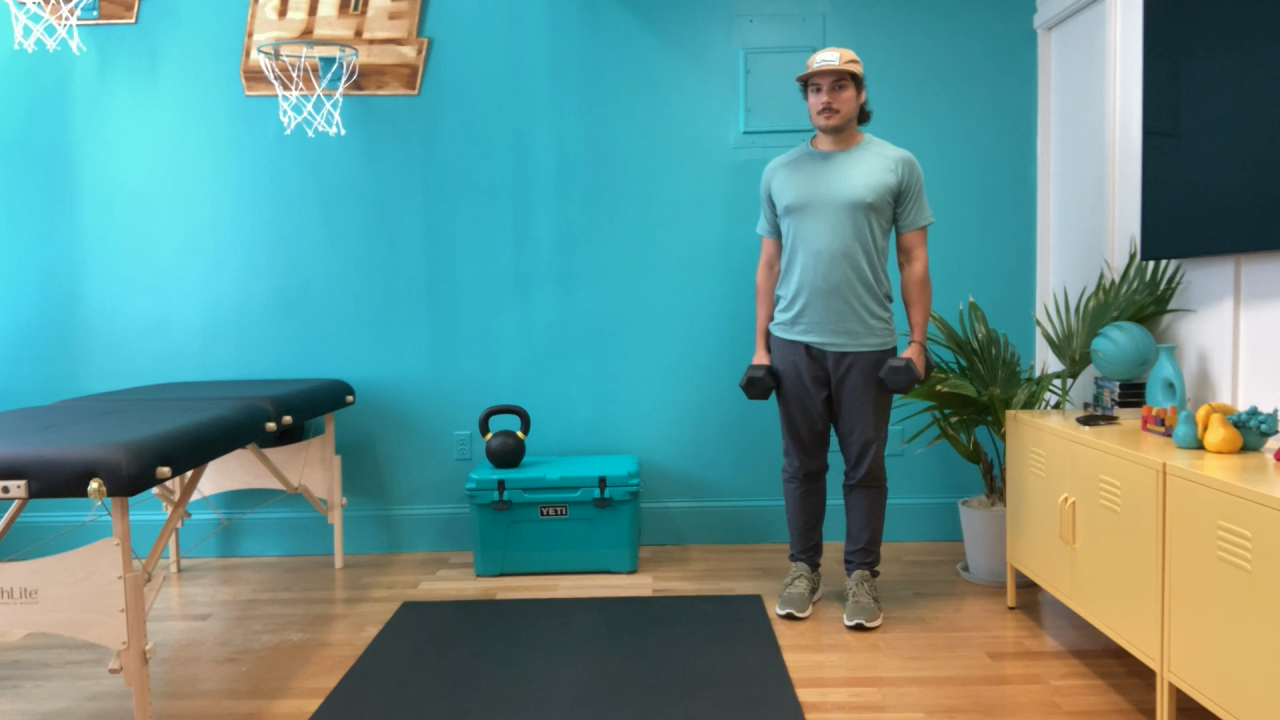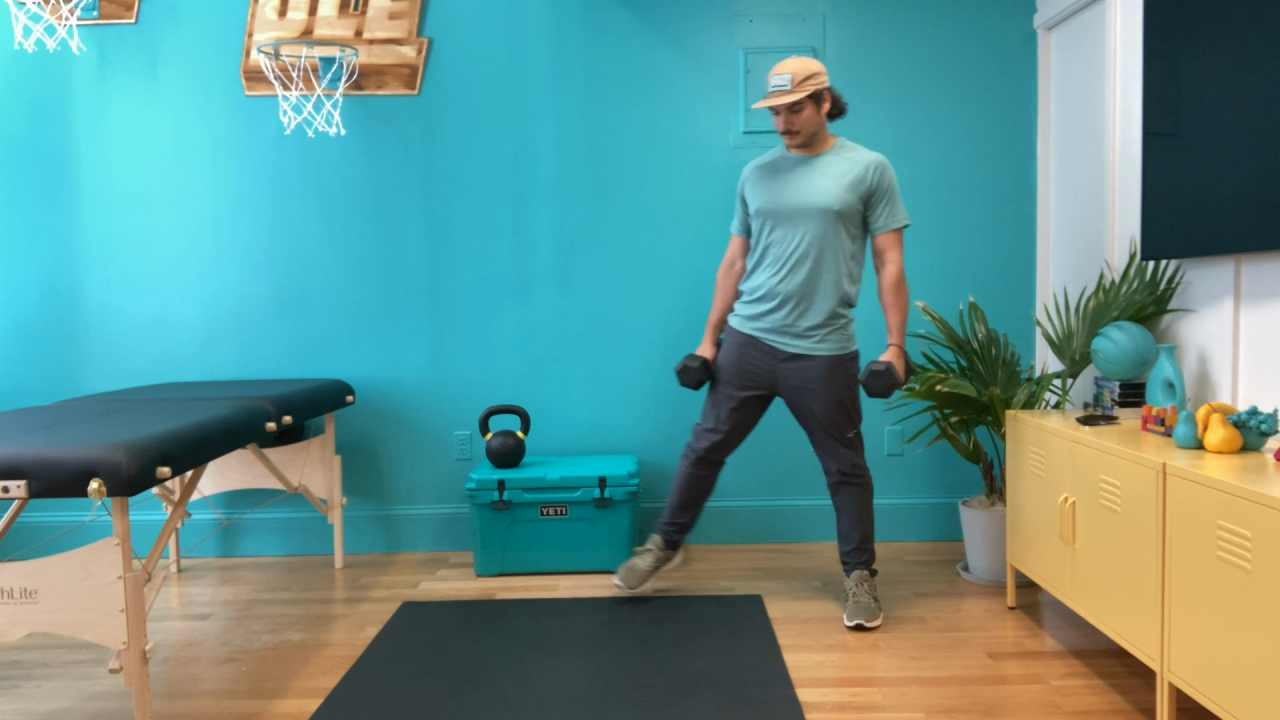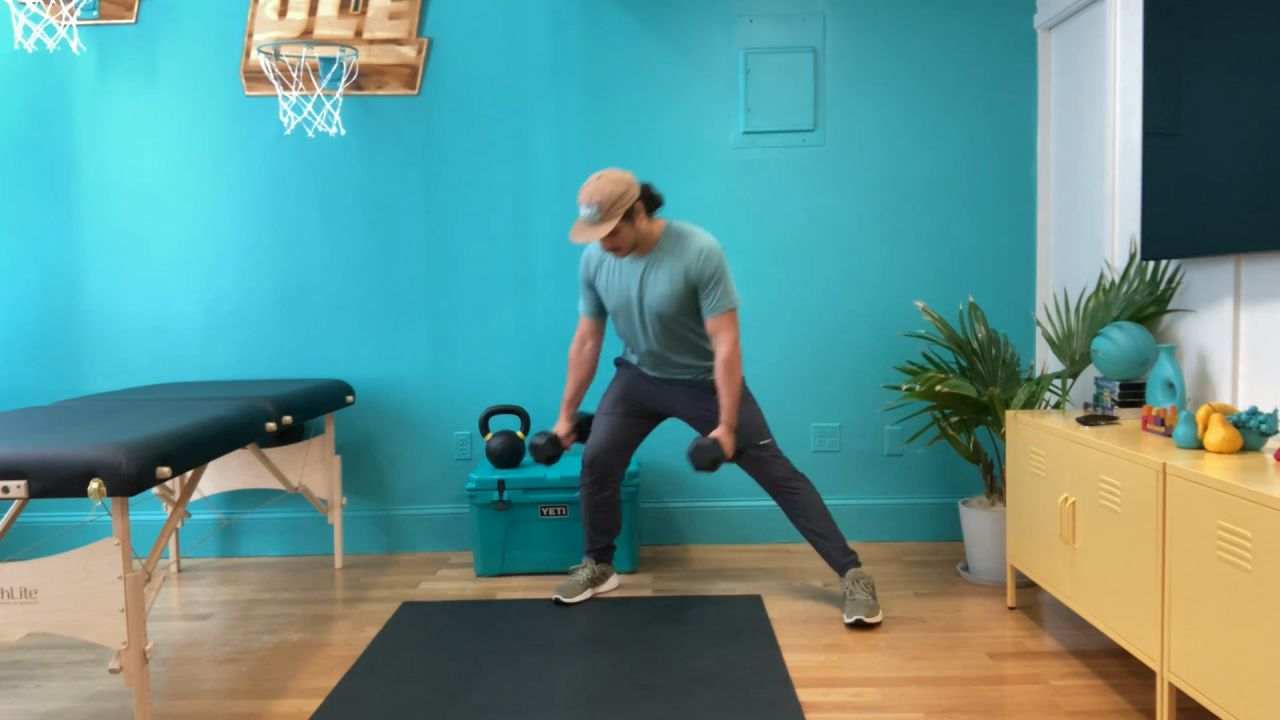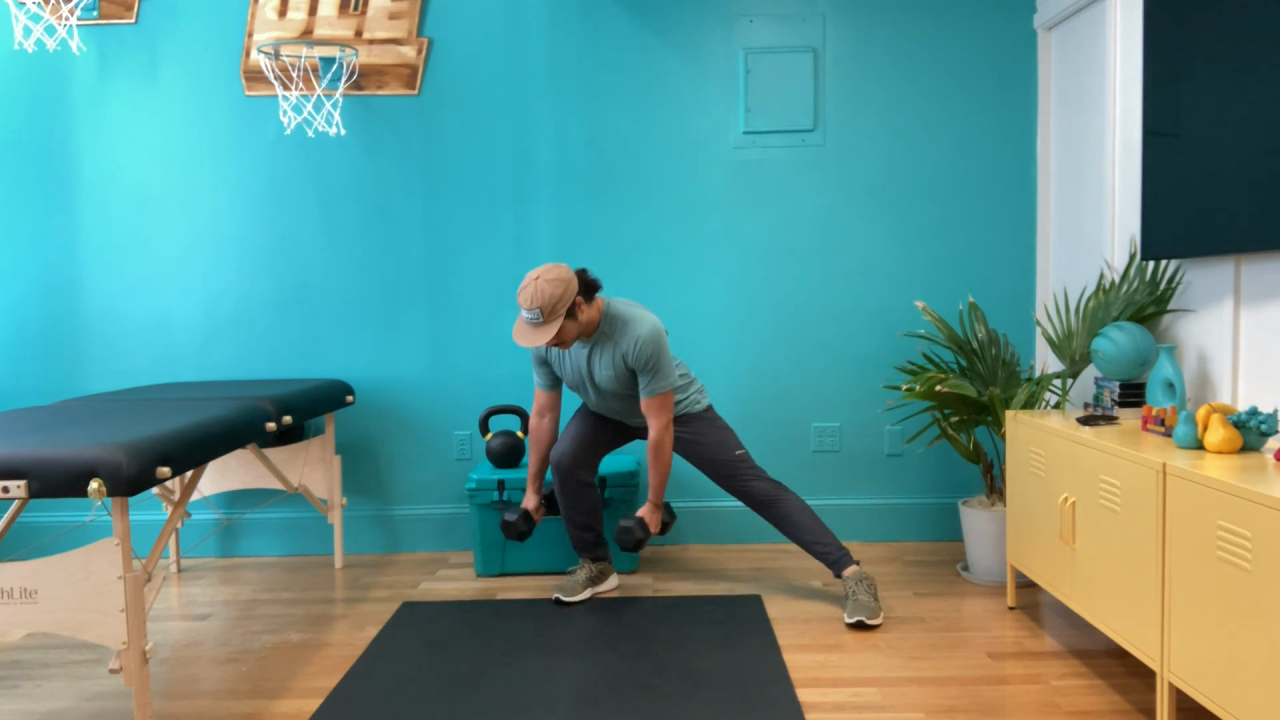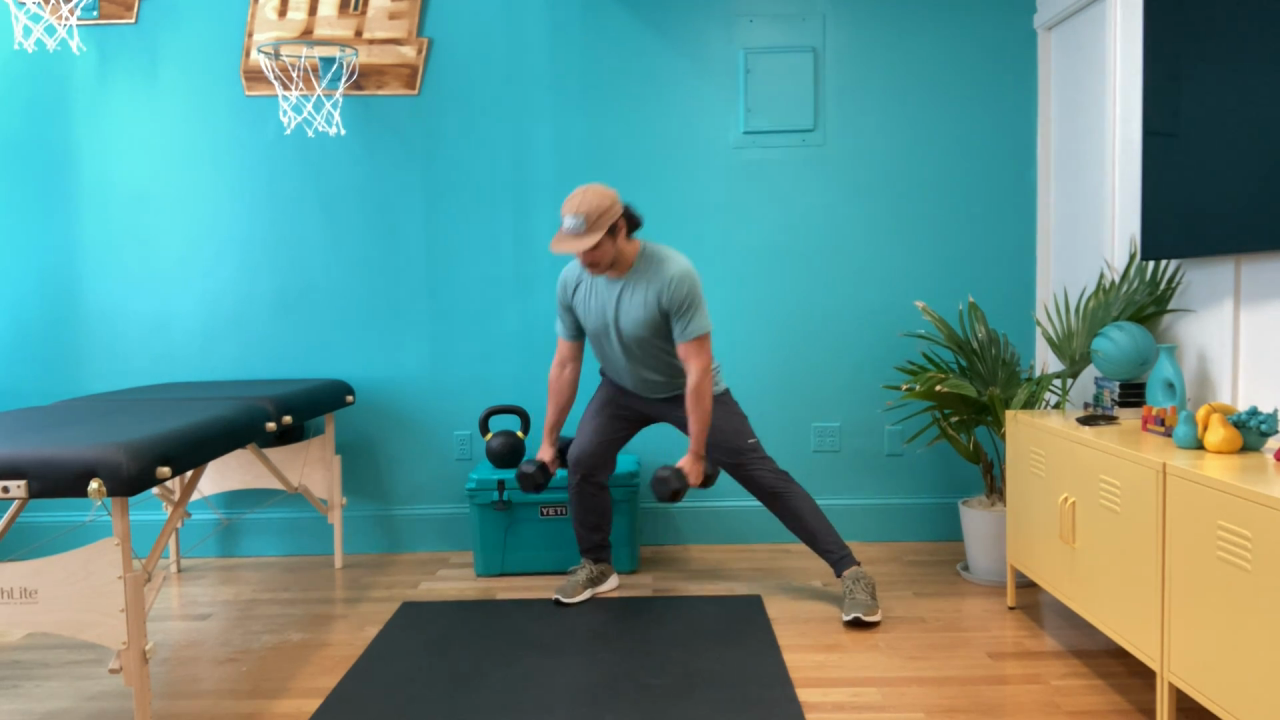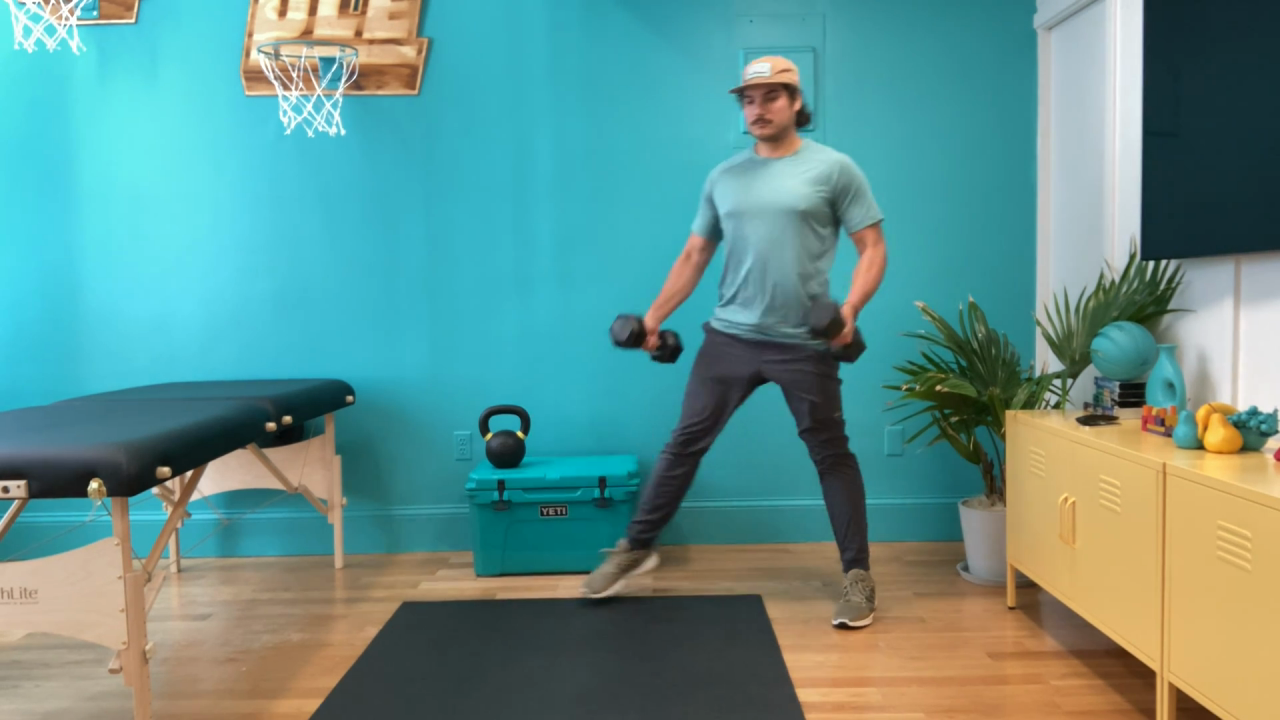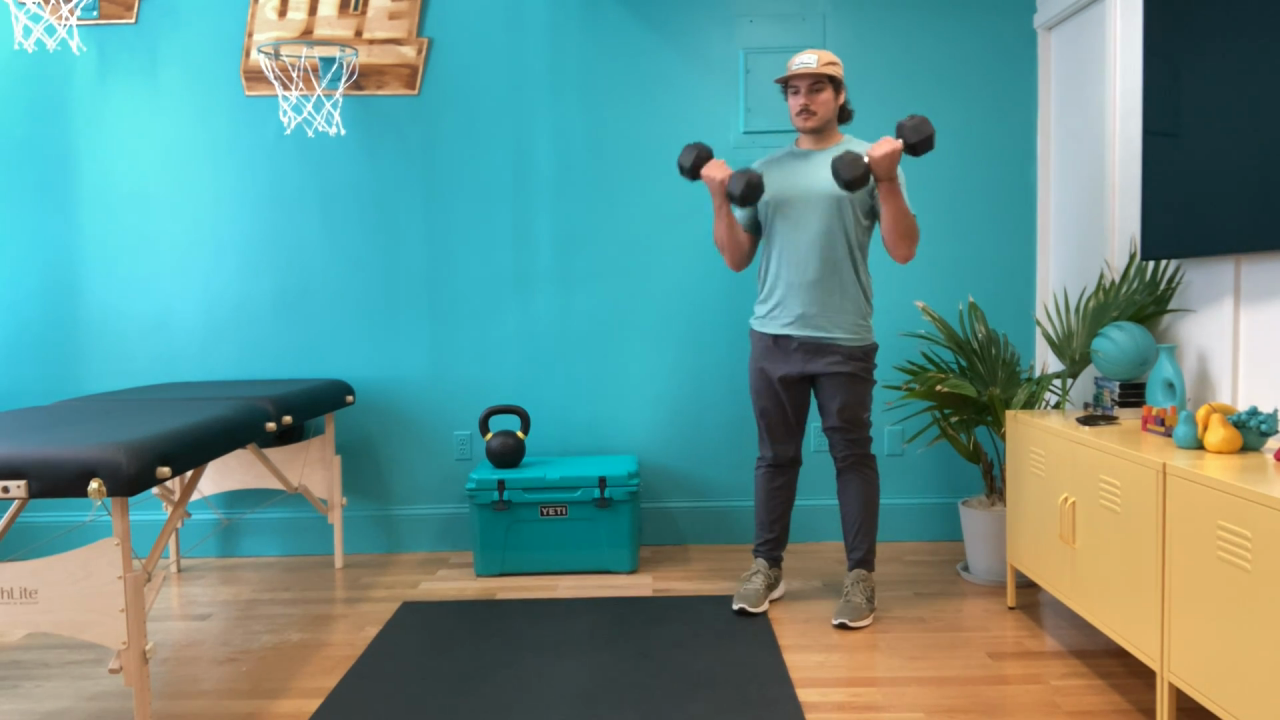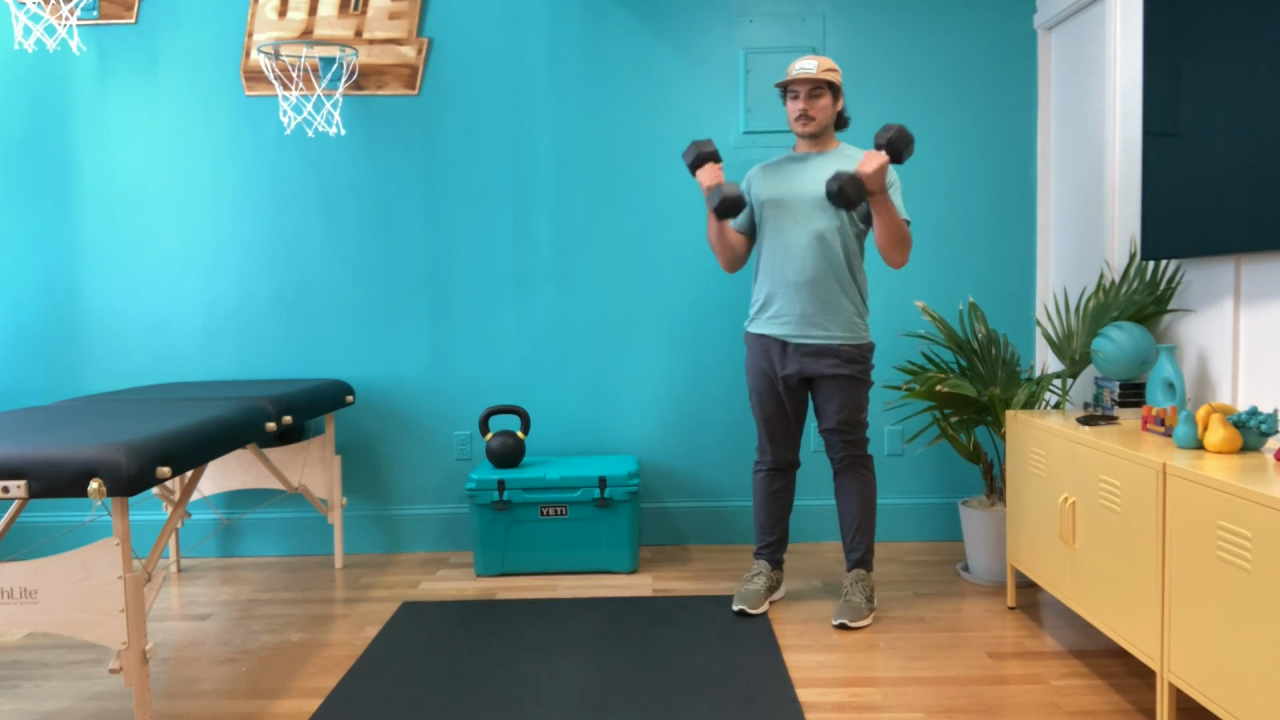
dt=0.5s
person 1, frame 1
left shoulder: (896, 165)
right shoulder: (779, 171)
left elbow: (914, 261)
right elbow: (769, 264)
left wrist: (918, 341)
right wrist: (760, 343)
left hip: (866, 347)
right hip: (795, 344)
left knee: (864, 465)
right knee: (802, 464)
left ankle: (861, 574)
right ankle: (804, 568)
person 1, frame 2
left shoulder: (868, 169)
right shoulder: (757, 173)
left elbow: (890, 263)
right elbow: (735, 260)
left wrist: (895, 344)
right wrist: (710, 337)
left hip: (824, 352)
right hip: (749, 342)
left knee: (845, 468)
right knee: (706, 447)
left ankle: (859, 575)
right ankle: (665, 543)
person 1, frame 3
left shoulder: (699, 252)
right shoulder: (594, 262)
left elbow: (726, 344)
right elbow: (586, 340)
left wrist: (727, 425)
right wrist: (565, 414)
left hip: (703, 378)
right hip: (639, 376)
left knee: (778, 474)
right knee: (598, 459)
left ankle: (852, 574)
right ankle: (598, 564)
person 1, frame 4
left shoulder: (640, 331)
right shoulder: (545, 341)
left elbow: (660, 426)
right elbow: (543, 414)
left wrist: (654, 505)
right wrist: (532, 489)
left hip: (680, 408)
left knee: (755, 485)
right knee: (567, 461)
left ankle: (851, 572)
right ankle: (595, 564)
person 1, frame 5
left shoulder: (673, 277)
right shoulder: (571, 282)
left elbow: (699, 370)
right elbow: (565, 363)
left wrist: (696, 454)
right wrist: (548, 440)
left hip: (689, 391)
right hip: (623, 389)
left knee: (764, 476)
right knee: (583, 462)
left ankle: (851, 573)
right ankle: (596, 565)
person 1, frame 6
left shoulder: (835, 169)
right shoulder: (724, 176)
left elbow: (873, 249)
right elbow: (694, 255)
left wrist: (850, 309)
right wrist: (654, 318)
left hip: (804, 343)
right hip: (729, 335)
left knee: (831, 454)
right knee: (686, 441)
left ankle: (857, 574)
right ankle: (635, 548)
person 1, frame 7
left shoulder: (870, 161)
right shoulder: (764, 169)
left elbow: (904, 250)
right elbow: (736, 258)
left wrist: (886, 180)
right wrist: (719, 198)
left hip: (844, 340)
right hip: (773, 336)
left knee: (852, 454)
right knee: (775, 455)
left ankle: (860, 576)
right ankle: (766, 567)
person 1, frame 8
left shoulder: (867, 168)
right shoulder: (761, 176)
left elbow: (897, 255)
right elbow: (731, 260)
left wrist: (877, 190)
right wrist: (713, 202)
left hip: (841, 342)
right hip: (769, 339)
left knee: (849, 456)
right knee: (774, 457)
left ankle: (859, 576)
right ankle: (767, 567)
